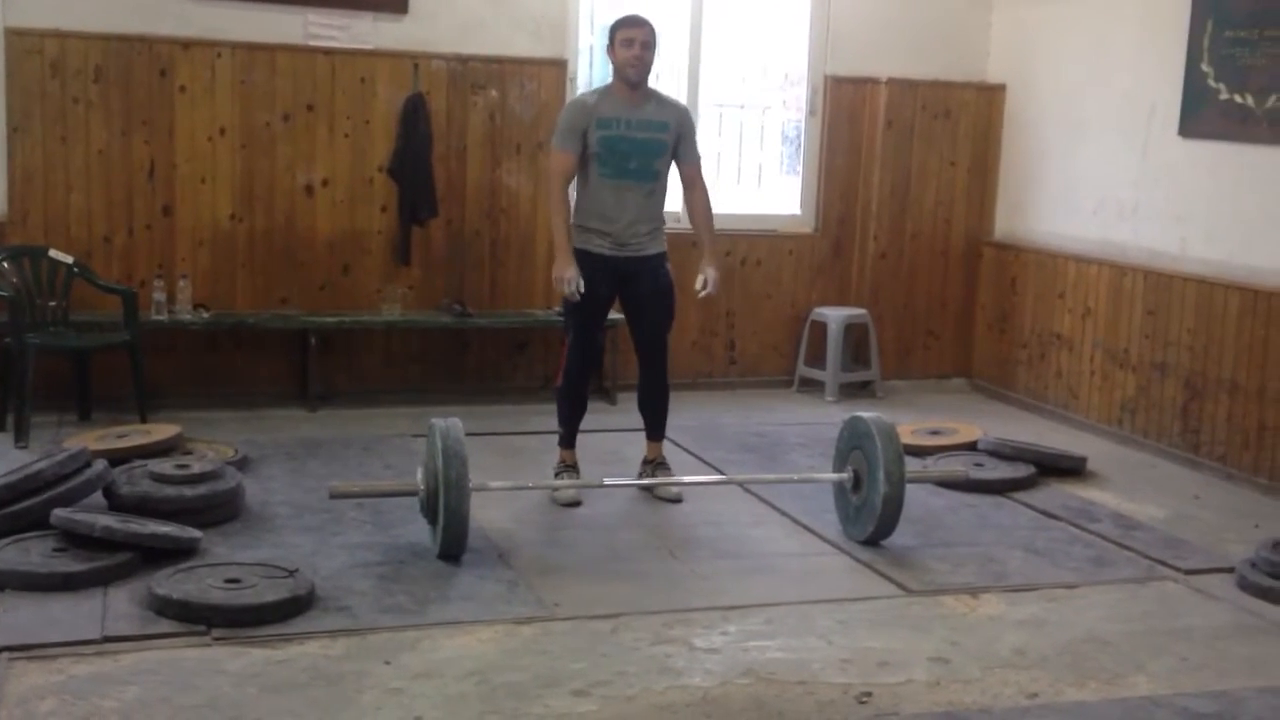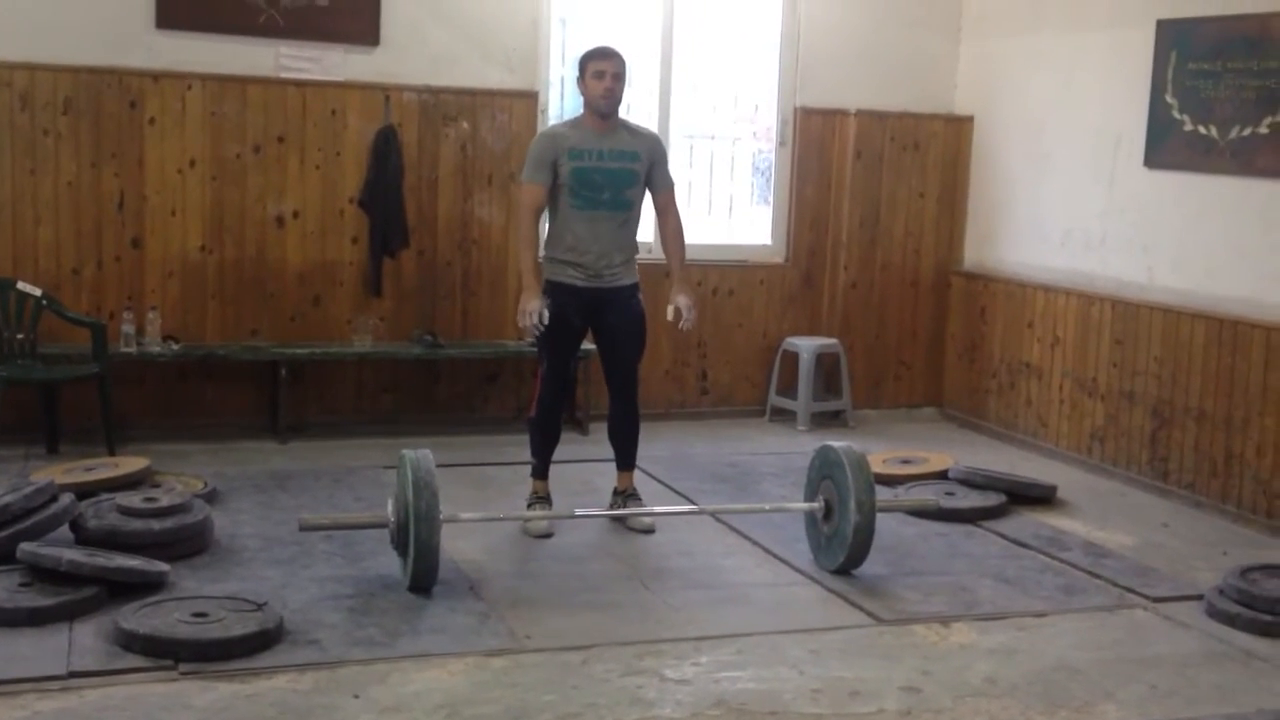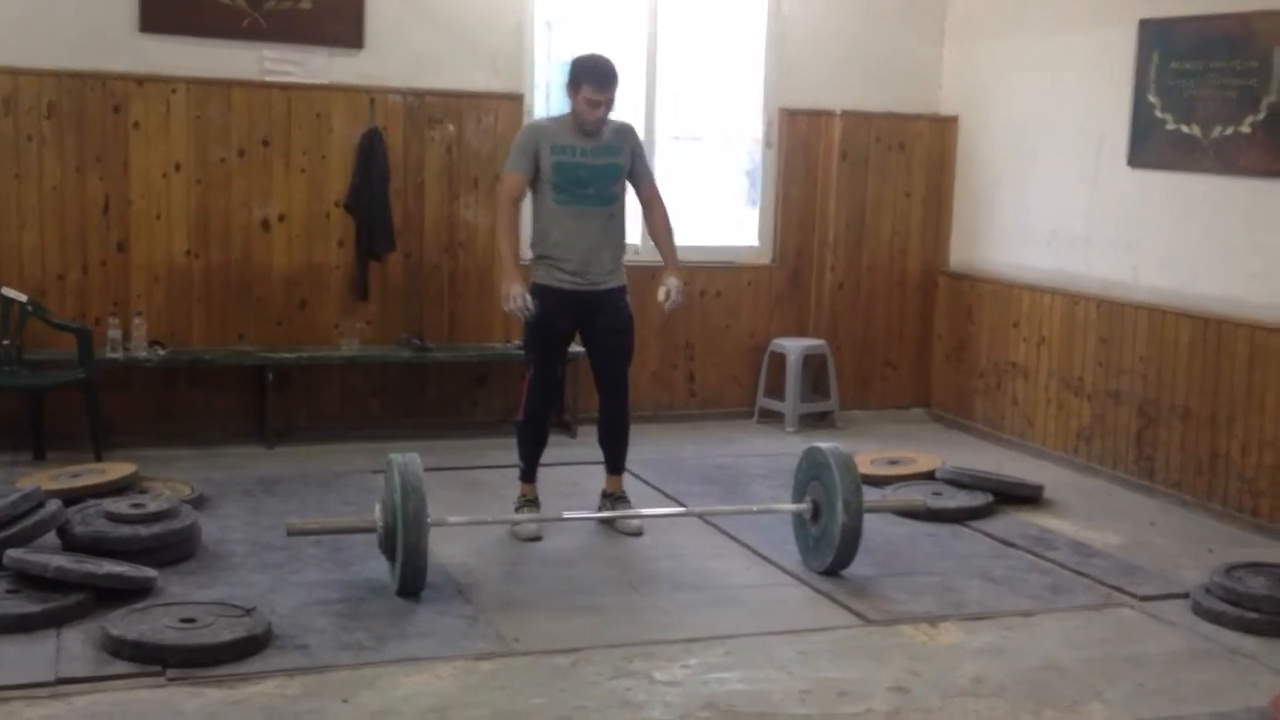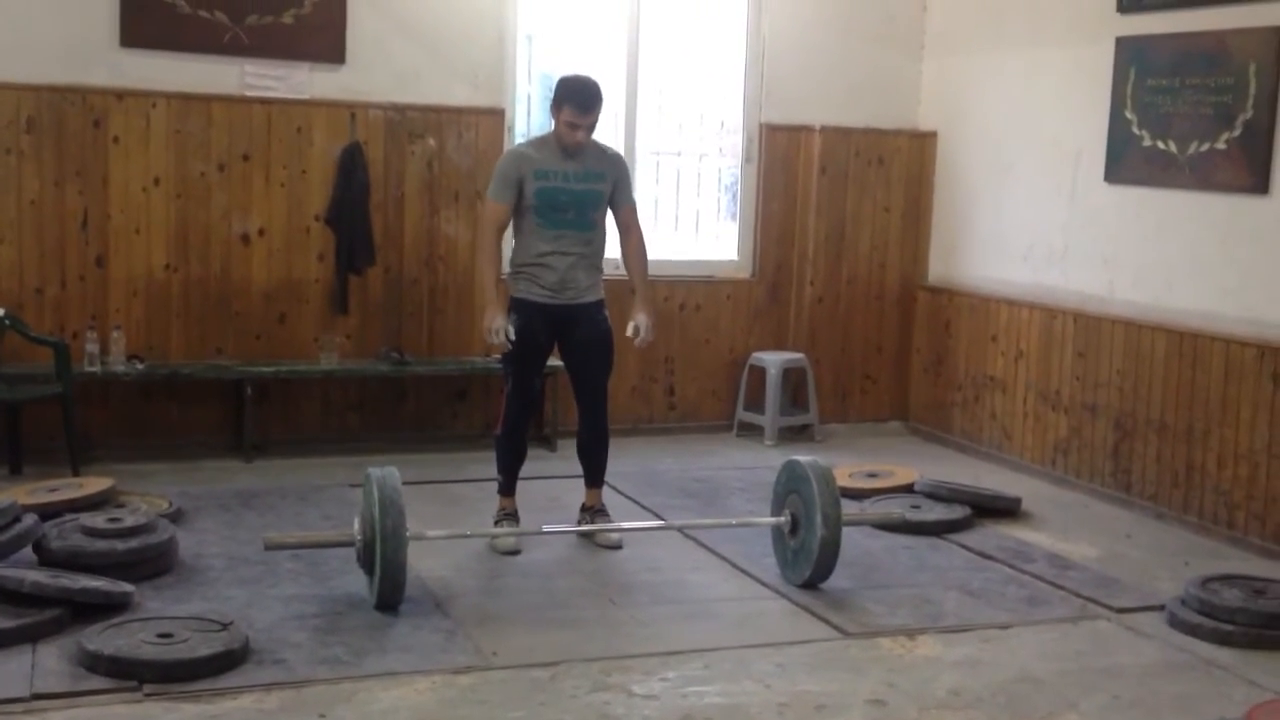
dt=0.7s
person 1, frame 1
left shoulder: (676, 115)
right shoulder: (583, 110)
left elbow: (694, 186)
right elbow: (560, 185)
left wrist: (708, 257)
right wrist: (564, 255)
left hip: (649, 256)
right hip: (592, 254)
left knee: (655, 358)
right knee: (581, 358)
left ankle: (654, 460)
right ankle: (566, 462)
person 1, frame 2
left shoulder: (647, 144)
right shoulder: (553, 141)
left elbow: (667, 214)
right elbow: (529, 216)
left wrist: (679, 285)
right wrist: (529, 288)
left hip: (621, 288)
right hip: (563, 286)
left knee: (625, 390)
right knee: (552, 390)
left ankle: (625, 490)
right ankle: (539, 493)
person 1, frame 3
left shoulder: (625, 138)
right shoulder: (538, 136)
left elbow: (652, 204)
right elbow: (507, 203)
left wrist: (671, 267)
right wrist: (510, 273)
left hip: (609, 289)
right hip: (551, 288)
left knee: (615, 392)
right knee: (541, 393)
left ankle: (614, 494)
right ankle: (527, 498)
person 1, frame 4
left shoulder: (611, 164)
right shoulder: (519, 160)
left elbow: (630, 233)
right elbow: (491, 233)
left wrist: (641, 303)
right wrist: (493, 305)
left hip: (588, 304)
right hip: (530, 303)
left knee: (594, 407)
right knee: (519, 406)
left ankle: (593, 507)
right ankle: (506, 510)
